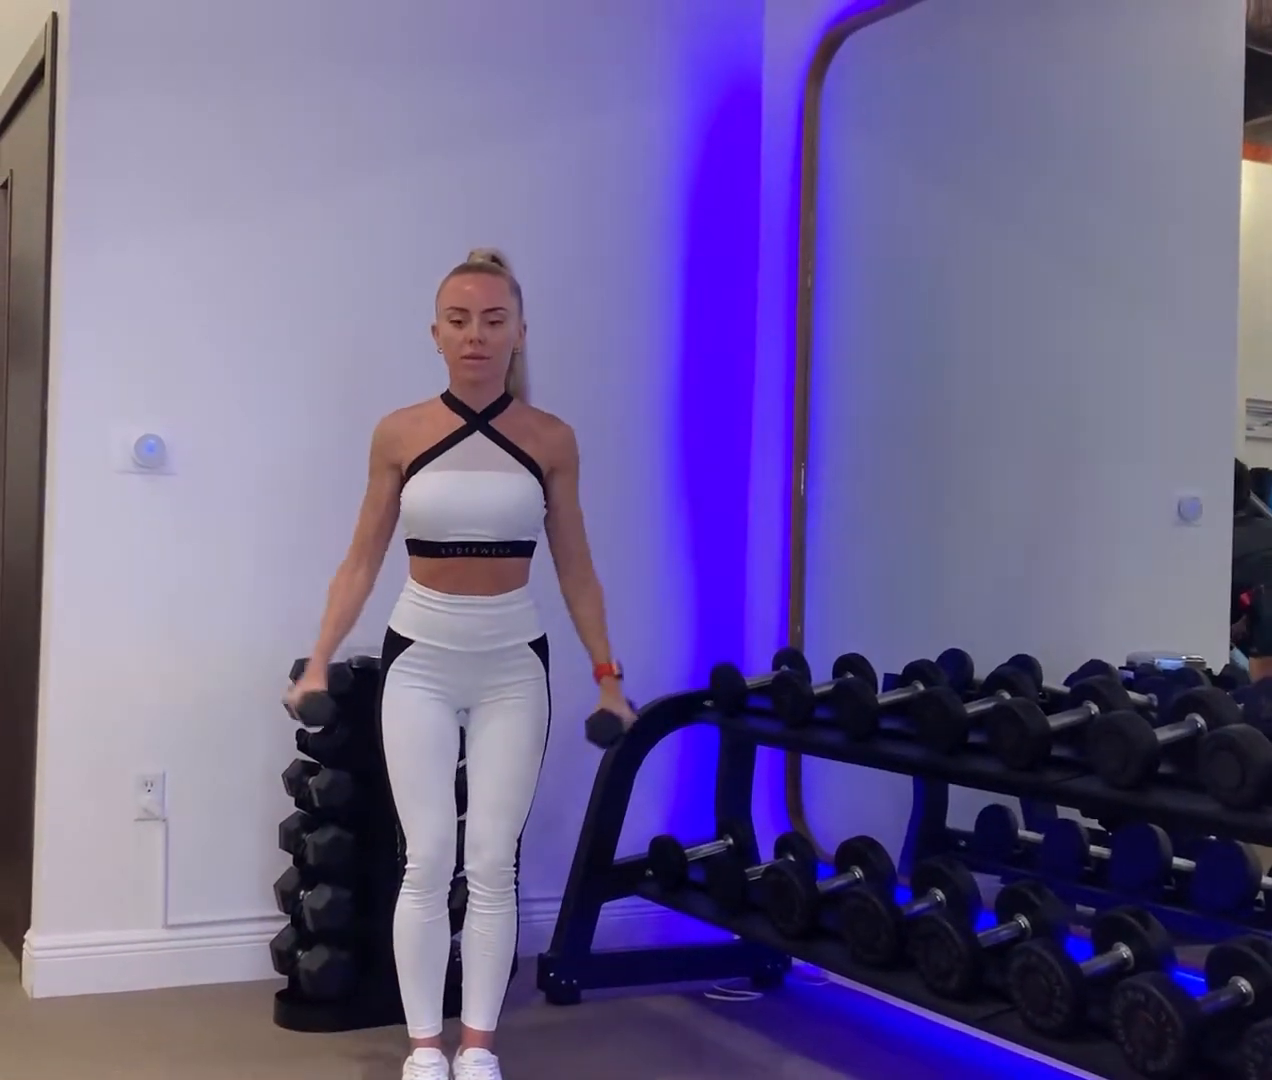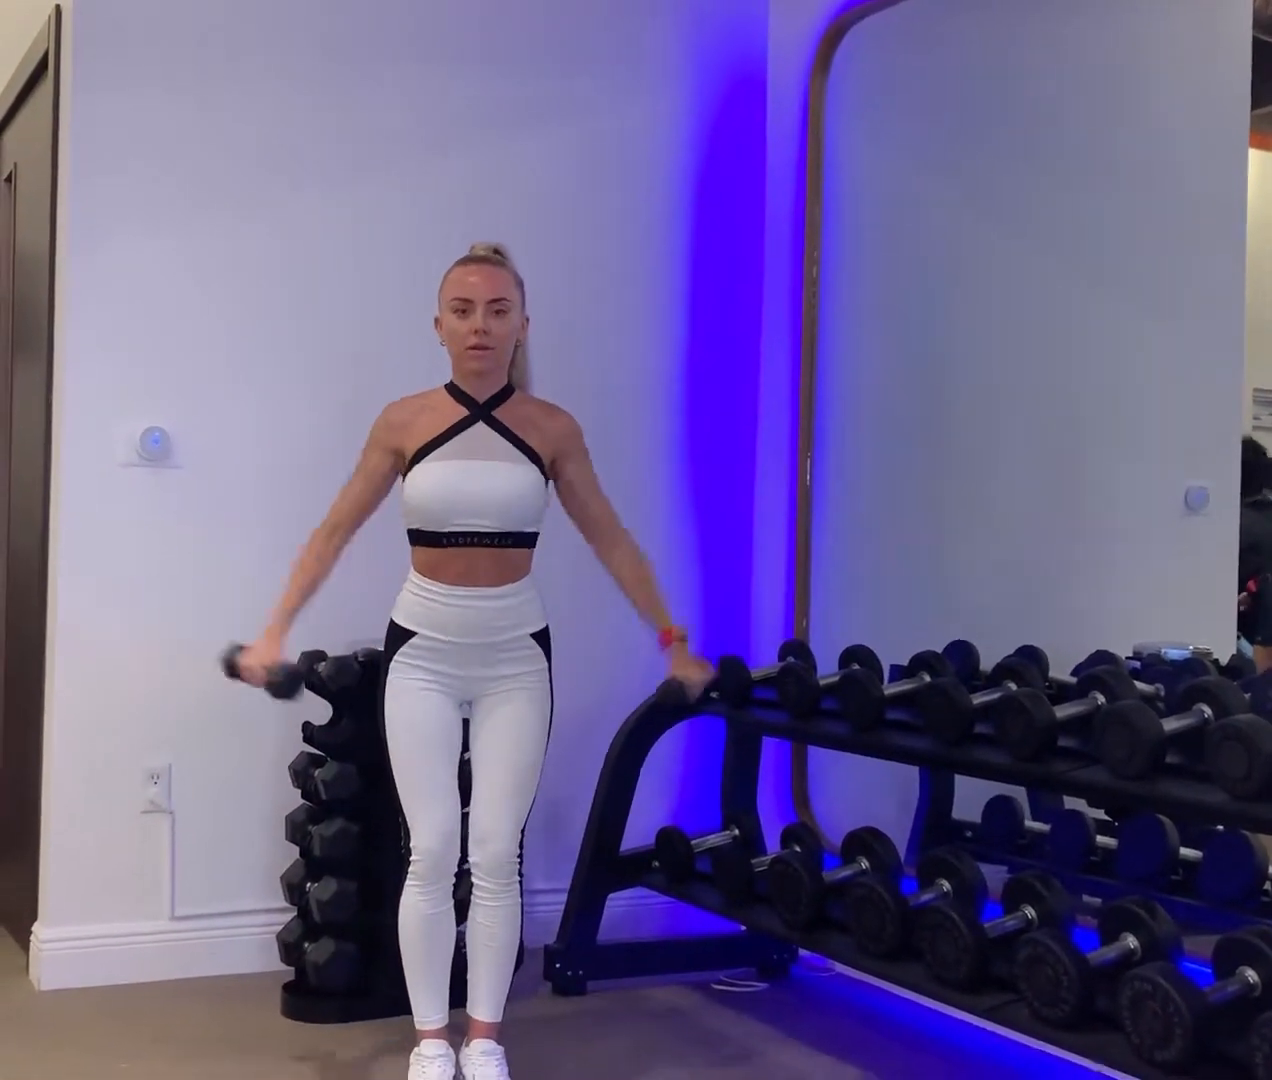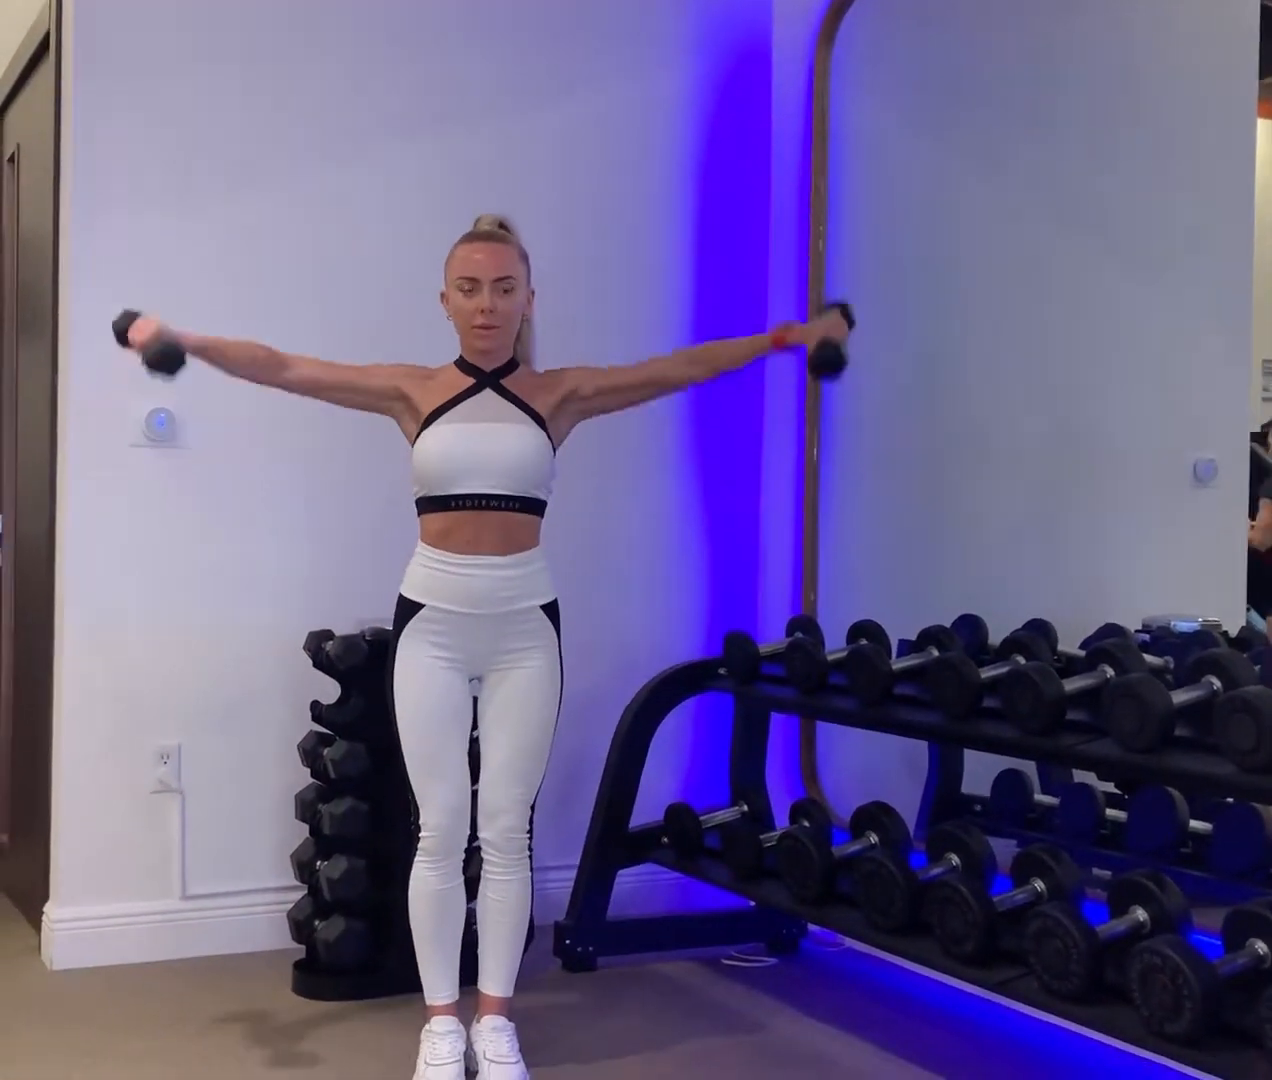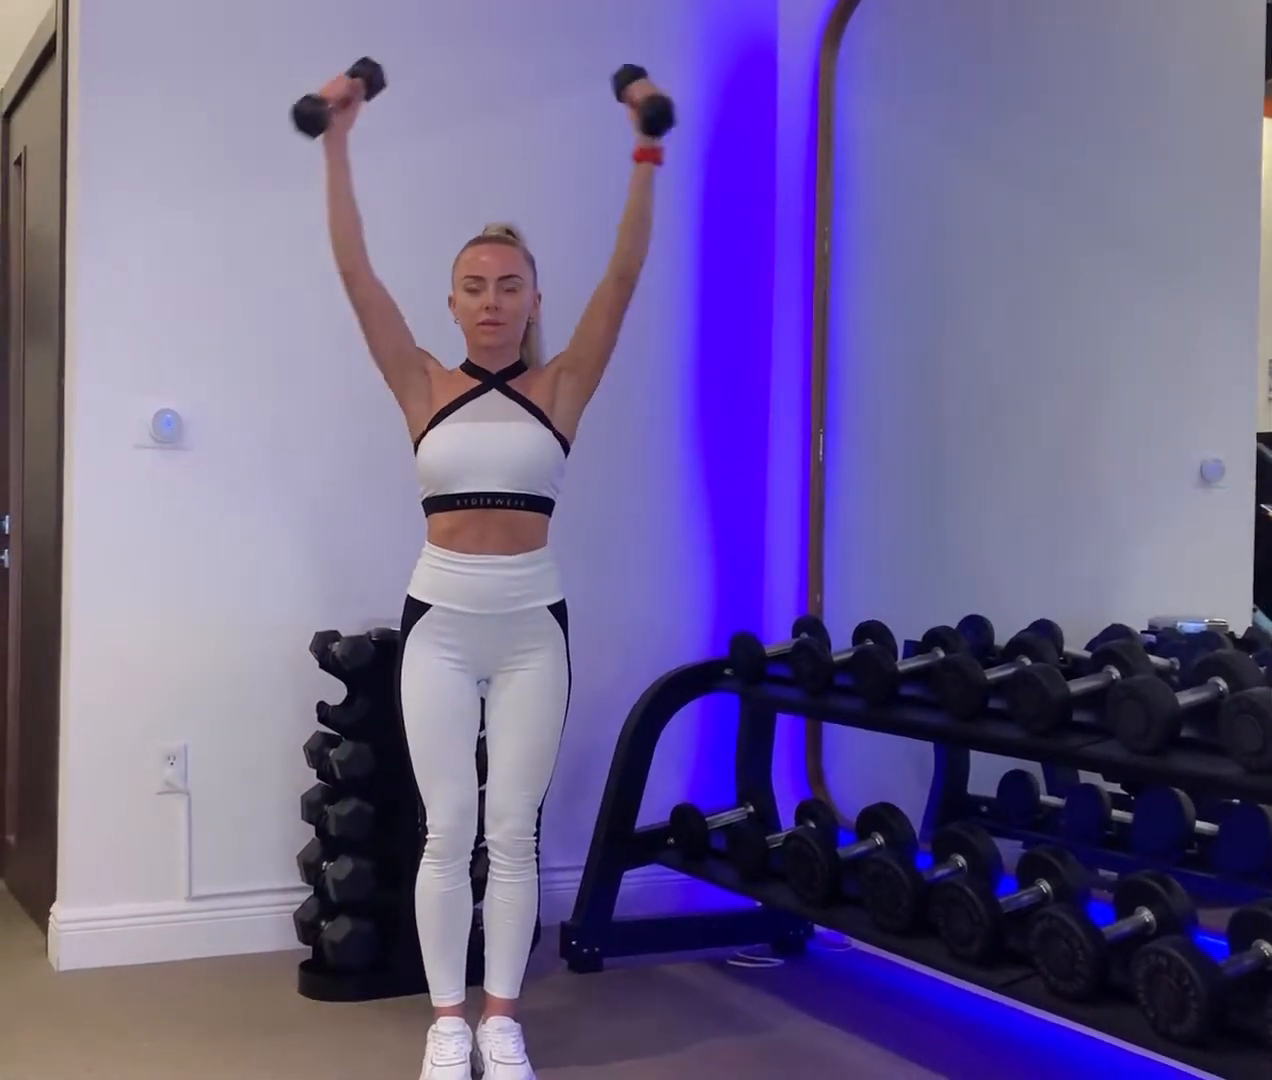
dt=0.5s
person 1, frame 1
left shoulder: (552, 439)
right shoulder: (398, 433)
left elbow: (574, 564)
right elbow: (364, 557)
left wrist: (606, 671)
right wrist: (320, 660)
left hip: (514, 666)
right hip: (419, 661)
left knee: (493, 865)
right knee: (427, 862)
person 1, frame 2
left shoulder: (553, 428)
right shoulder: (403, 421)
left elbow: (610, 540)
right elbow: (336, 530)
left wrist: (671, 639)
right wrist: (276, 628)
left hip: (515, 657)
right hip: (422, 653)
left knee: (496, 856)
right knee: (431, 853)
person 1, frame 3
left shoulder: (559, 392)
right shoulder: (411, 389)
left elbow: (678, 369)
right elbow: (283, 368)
left wrist: (784, 337)
right wrist: (174, 341)
left hip: (524, 628)
right hip: (431, 623)
left knee: (506, 832)
right knee: (441, 831)
person 1, frame 4
left shoulder: (561, 389)
right shoulder: (422, 387)
left elbow: (627, 270)
right elbow: (351, 265)
left wrist: (648, 152)
right wrist: (336, 135)
left hip: (531, 630)
right hip: (439, 625)
left knee: (513, 832)
right knee: (448, 831)
